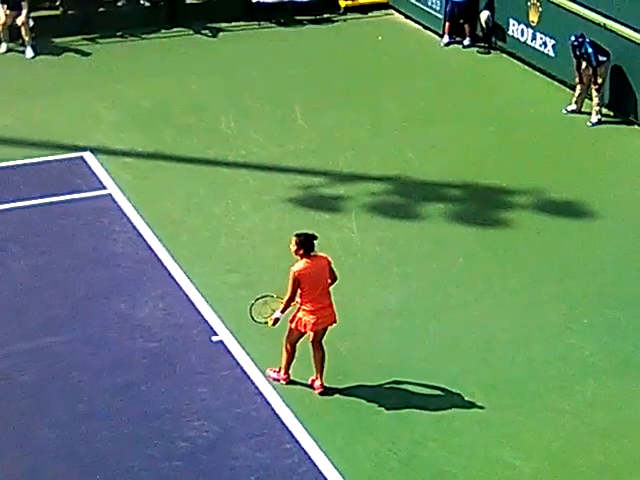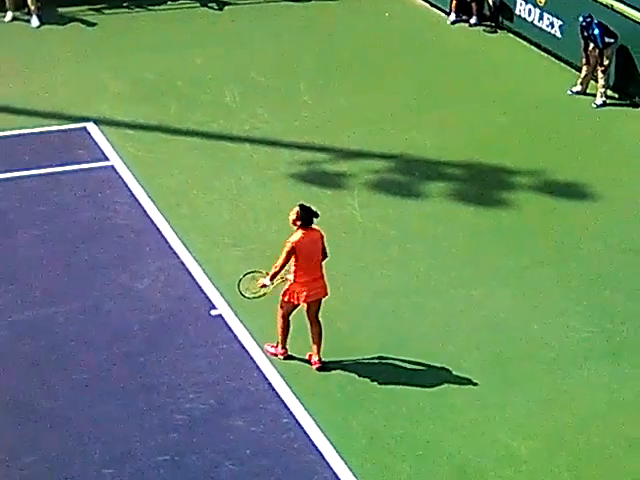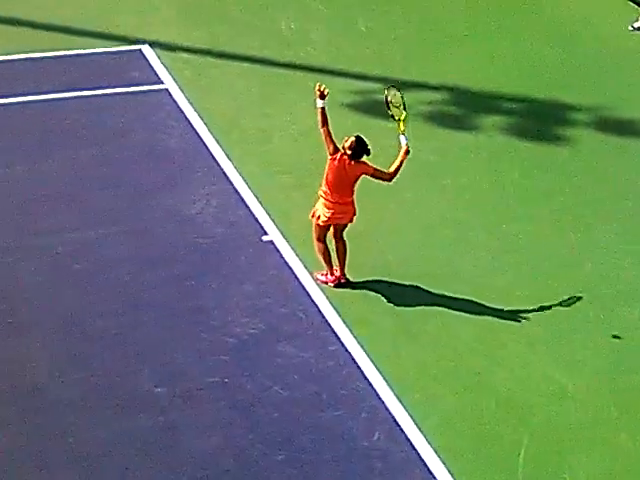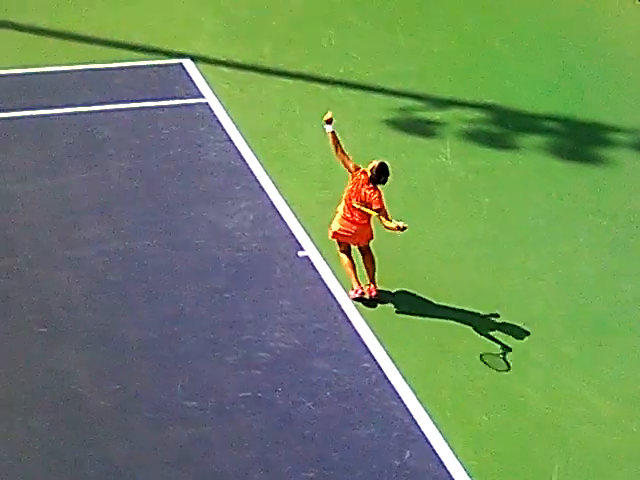
dt=0.5s
person 1, frame 1
left shoulder: (296, 270)
right shoulder: (324, 259)
left elbow: (290, 298)
right elbow: (333, 279)
left wrist: (278, 314)
left hip: (308, 314)
right hip: (326, 311)
left knee: (290, 342)
right knee: (317, 344)
left ankle: (283, 374)
right ankle: (318, 381)
person 1, frame 2
left shoulder: (294, 241)
right shoulder: (318, 233)
left elbow: (280, 265)
left wrist: (267, 280)
left hip: (300, 287)
right hip: (318, 284)
left knee: (283, 314)
right knee: (314, 319)
left ankle: (281, 348)
right ankle: (316, 356)
person 1, frame 3
left shoulder: (335, 157)
right shoulder: (360, 167)
left elbow: (324, 128)
right elbow: (388, 176)
left wrist: (320, 102)
right wrist: (402, 156)
left hip: (327, 208)
right hip: (346, 209)
left knee: (319, 238)
right knee: (338, 236)
left ankle: (331, 275)
right ankle: (341, 273)
person 1, frame 4
left shoulder: (357, 175)
right shoulder: (375, 194)
left elbow: (339, 152)
right elbow: (385, 221)
left wrist: (329, 128)
left hip: (342, 226)
right hip: (361, 231)
left knee: (344, 253)
right knee: (365, 251)
left ankle: (357, 287)
right ankle: (372, 287)
